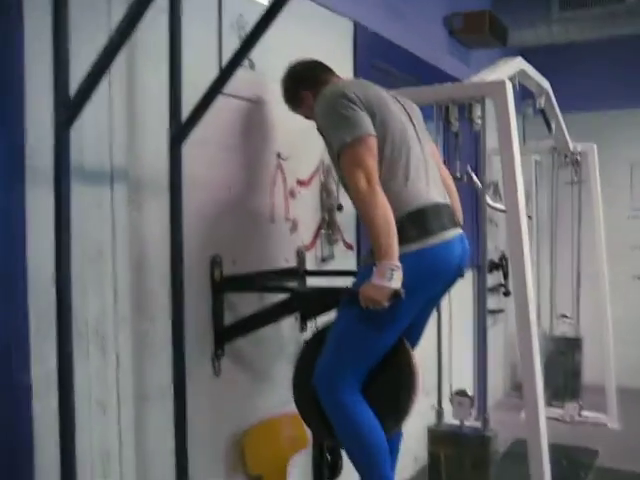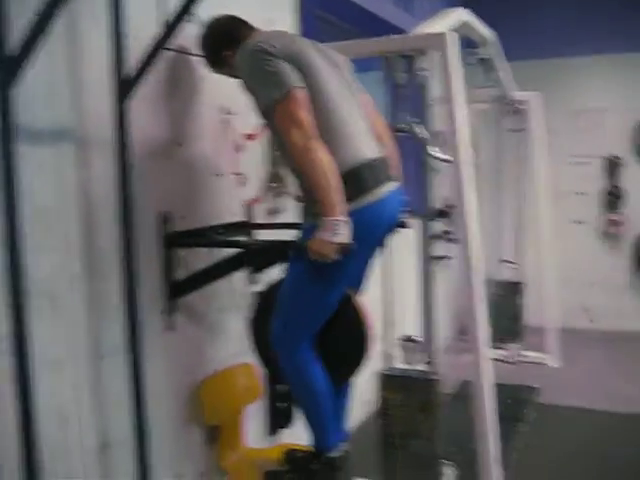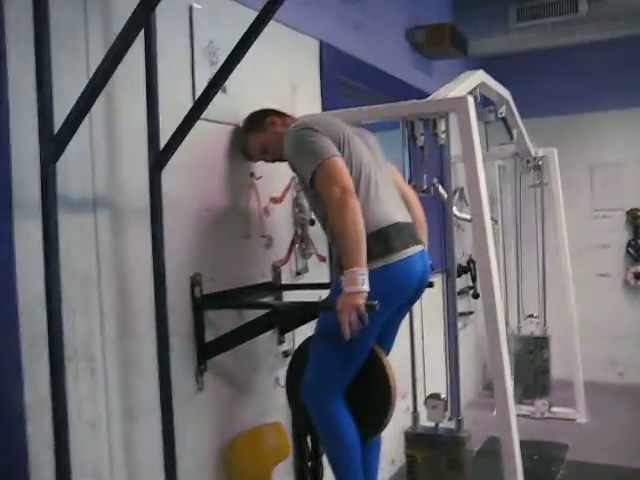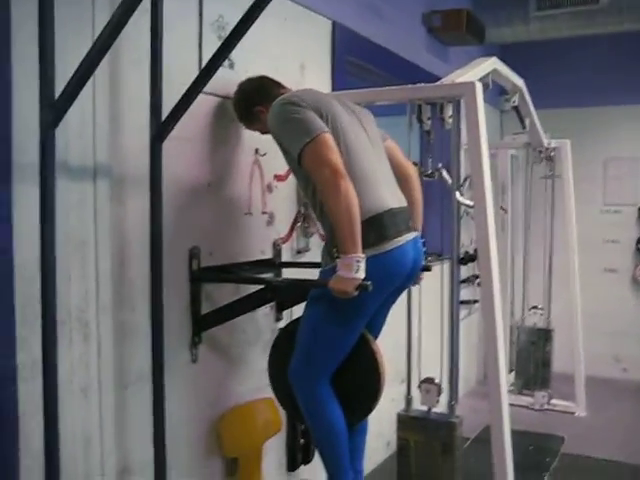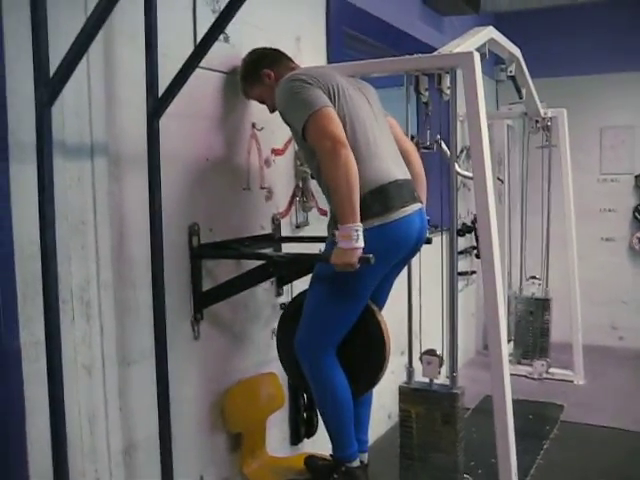
dt=1s
person 1, frame 1
left shoulder: (336, 99)
right shoulder: (392, 100)
left elbow: (366, 184)
right elbow: (443, 177)
left wrist: (386, 270)
left hip: (416, 250)
right hip: (449, 242)
left knee: (334, 382)
person 1, frame 2
left shoulder: (256, 53)
right shoulder: (318, 50)
left elbow: (304, 139)
right elbow: (376, 124)
left wrist: (331, 224)
left hip: (352, 208)
right hip: (383, 195)
left knee: (290, 337)
right knee: (329, 328)
person 1, frame 3
left shoulder: (301, 133)
right shoulder: (352, 134)
left elbow: (343, 196)
right elbow: (409, 196)
left wrist: (354, 281)
left hip: (380, 266)
right hip: (412, 259)
left knee: (322, 390)
person 1, frame 4
left shoulder: (286, 109)
right shoulder: (350, 109)
left elbow: (335, 178)
right elbow: (408, 173)
left wrist: (351, 264)
left hip: (373, 255)
right hip: (406, 246)
left knee: (308, 375)
right knee: (345, 367)
person 1, frame 5
left shoulder: (294, 85)
right shoulder: (352, 85)
left elbow: (337, 148)
right elbow: (409, 150)
left wrist: (348, 234)
left hip: (376, 224)
right hip: (409, 217)
left knee: (314, 346)
right knee: (350, 340)
